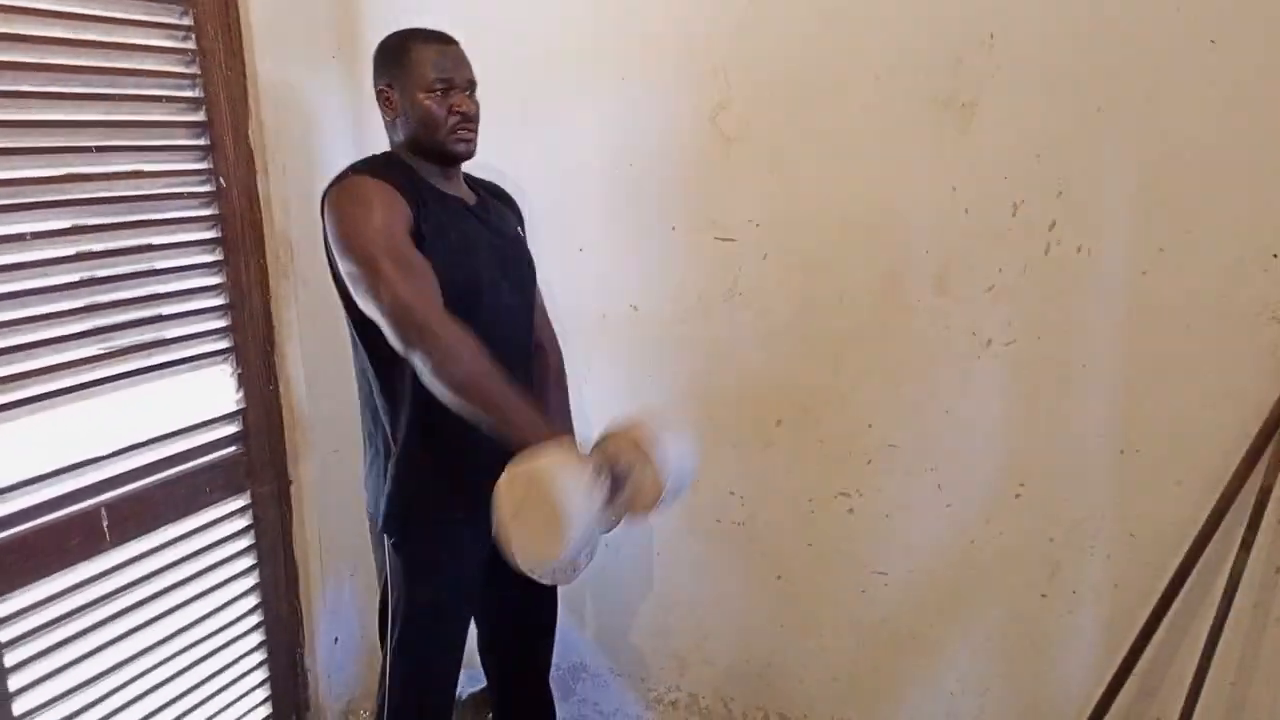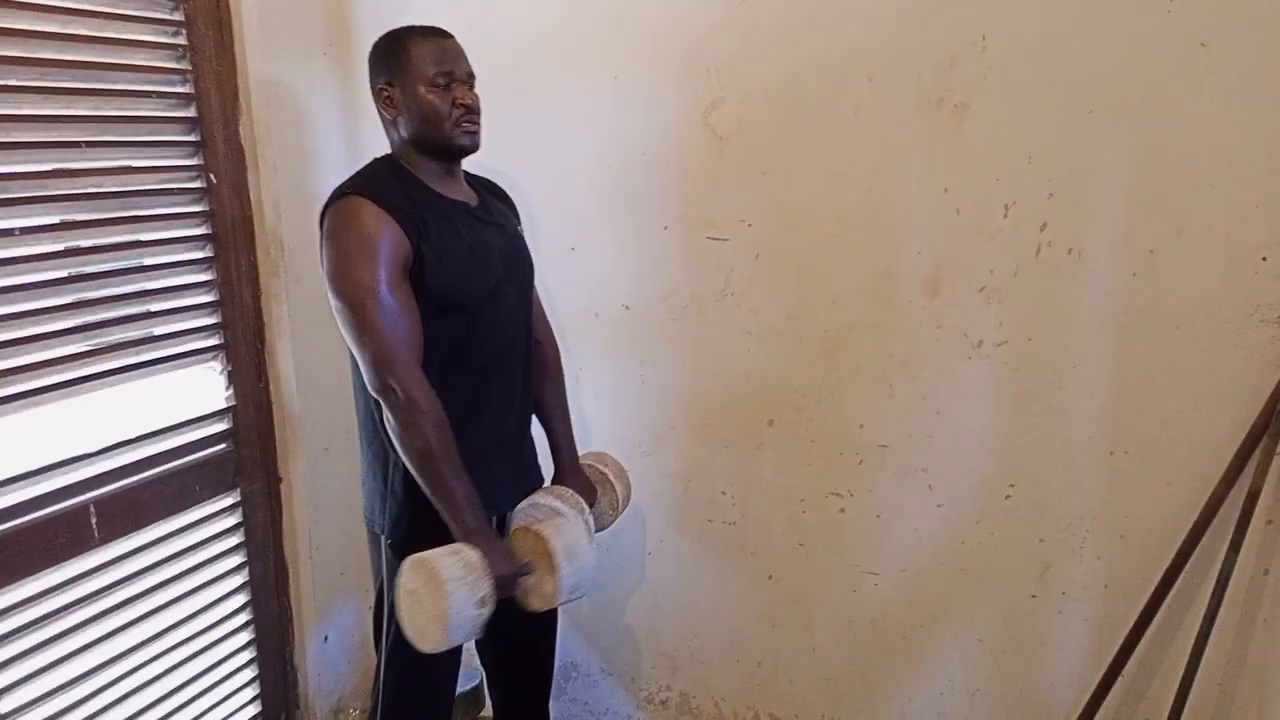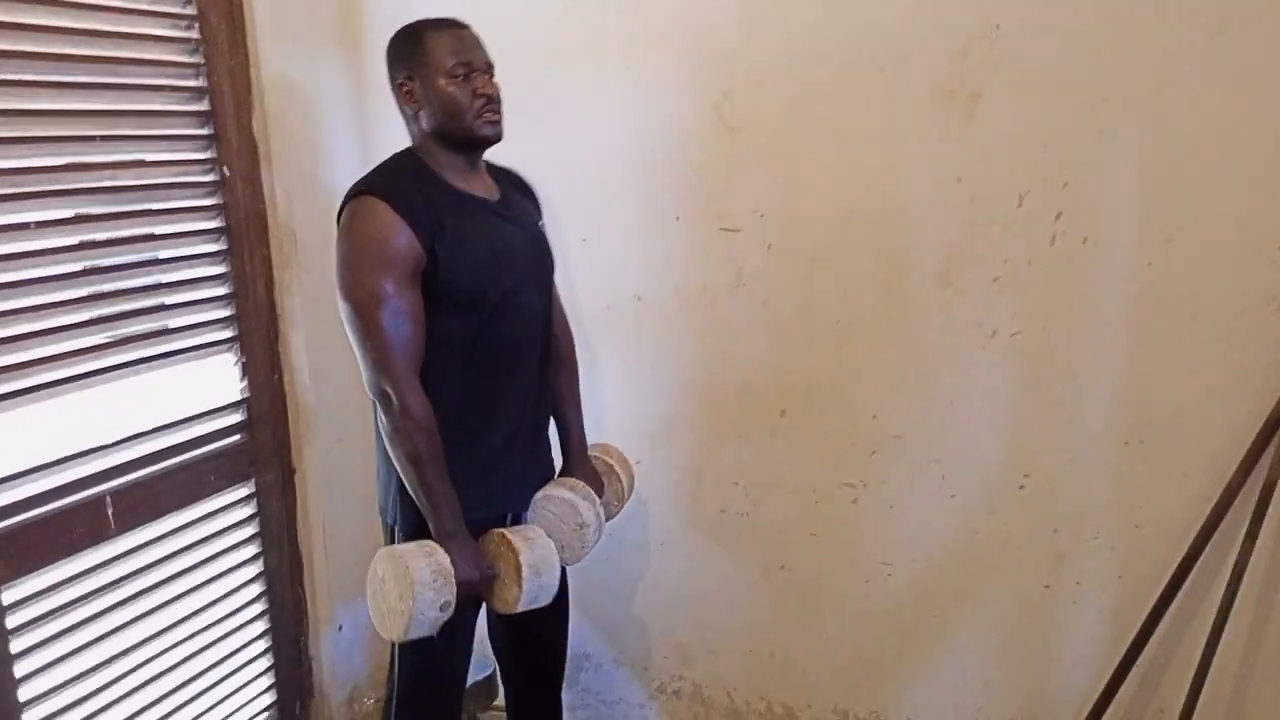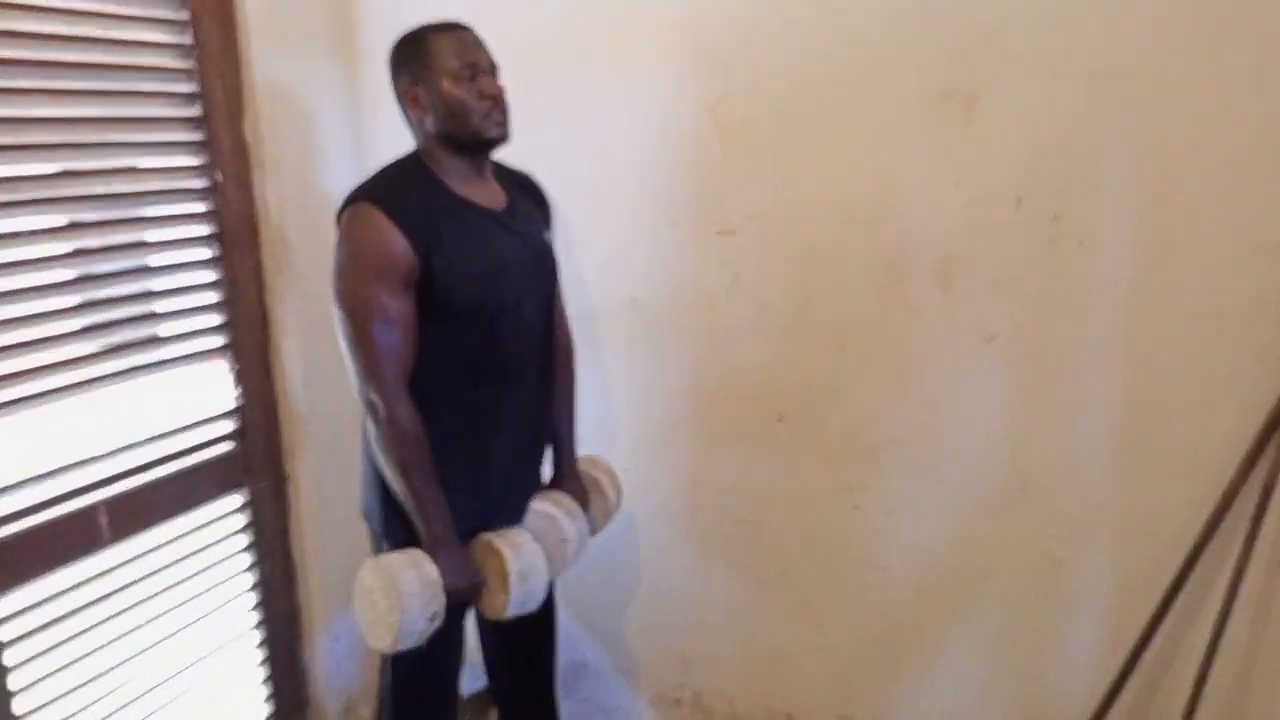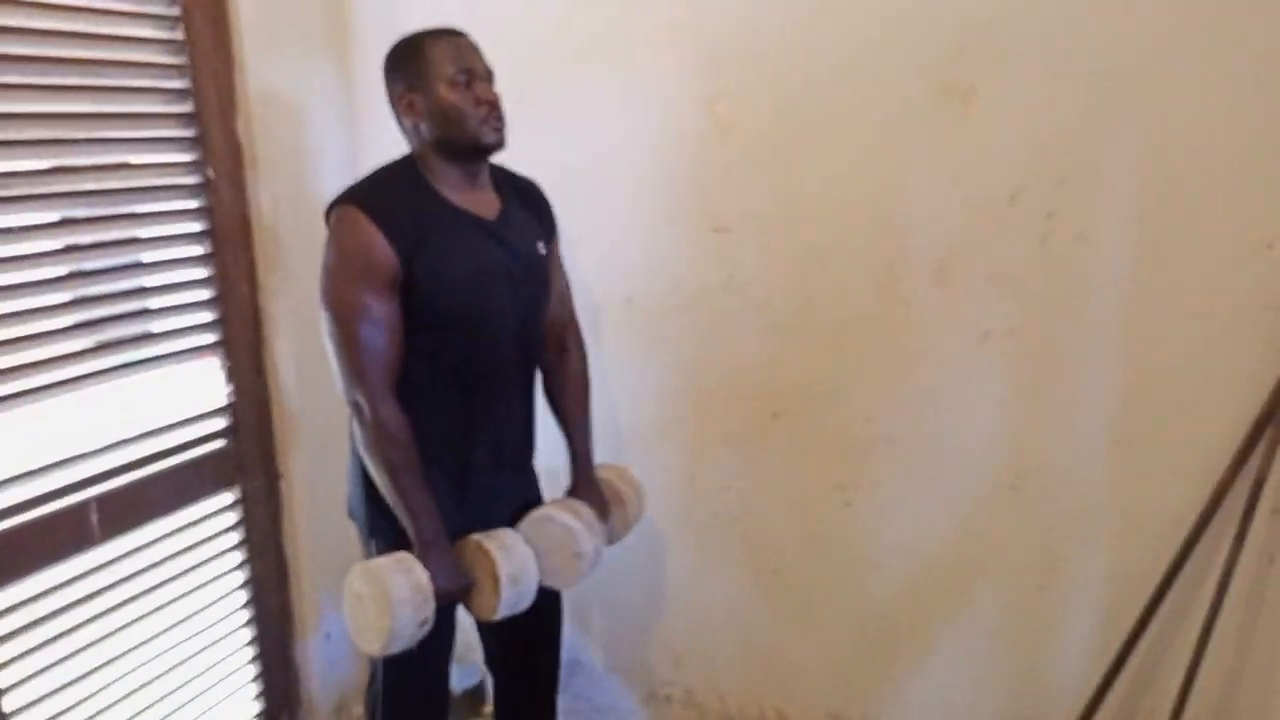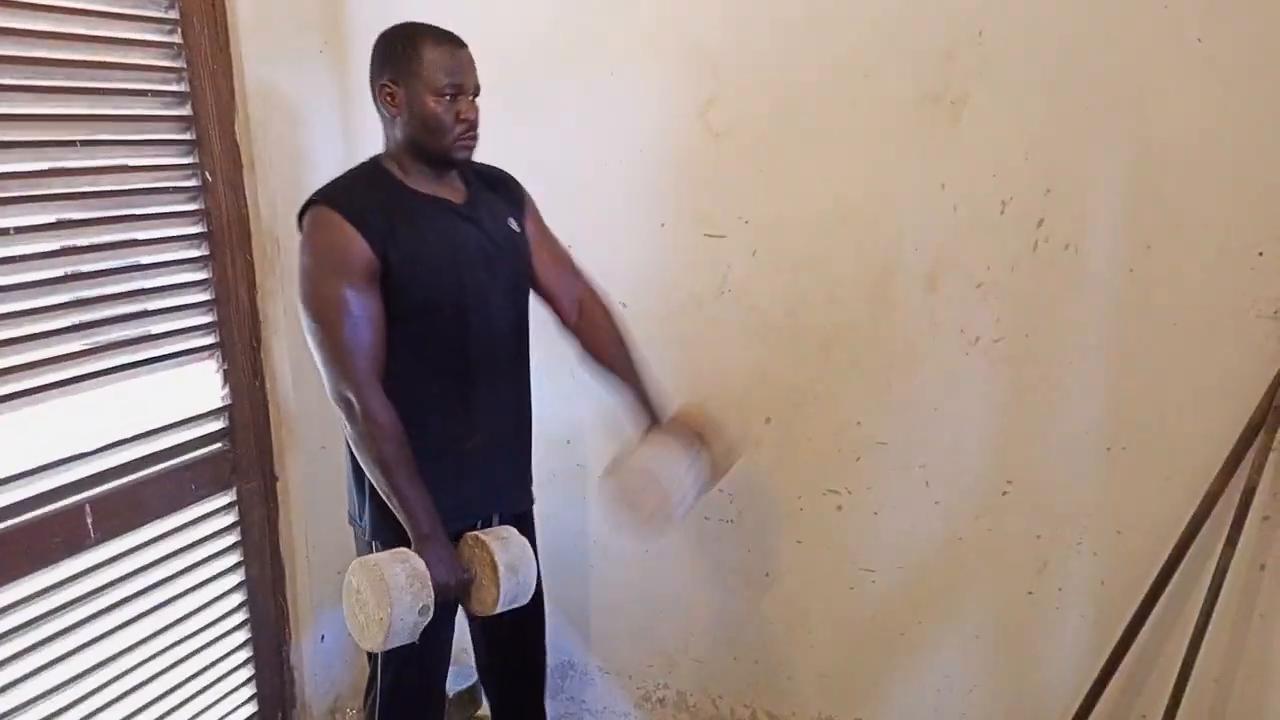
dt=0.2s
person 1, frame 1
left shoulder: (498, 204)
right shoulder: (364, 200)
left elbow: (537, 337)
right elbow: (427, 338)
right wrist: (542, 441)
right hip: (426, 492)
left knee: (525, 663)
person 1, frame 2
left shoulder: (494, 201)
right shoulder: (365, 215)
right elbow: (401, 389)
left wrist: (567, 462)
right wrist: (472, 533)
left hip: (509, 483)
right hip: (426, 505)
left knee: (526, 660)
person 1, frame 3
left shoulder: (516, 192)
right shoulder: (383, 213)
right elbow: (397, 392)
left wrist: (576, 454)
right wrist: (451, 535)
left hip: (526, 479)
right hip: (438, 496)
left knee: (538, 651)
person 1, frame 4
left shoulder: (526, 197)
right shoulder: (383, 221)
right elbow: (386, 400)
left wrist: (566, 467)
right wrist: (439, 540)
left hip: (516, 490)
right hip: (425, 504)
left knee: (529, 659)
person 1, frame 5
left shoulder: (528, 204)
right shoulder: (370, 223)
left elbow: (562, 342)
right elbow: (372, 402)
left wrist: (584, 474)
right wrist: (430, 542)
left hip: (510, 489)
right hip: (413, 505)
left knee: (530, 651)
person 1, frame 6
left shoulder: (501, 194)
right shoulder: (343, 222)
left elbow: (576, 301)
right elbow: (359, 397)
left wrist: (651, 409)
right wrist: (427, 536)
left hip: (504, 487)
right hip: (409, 506)
left knee: (519, 660)
